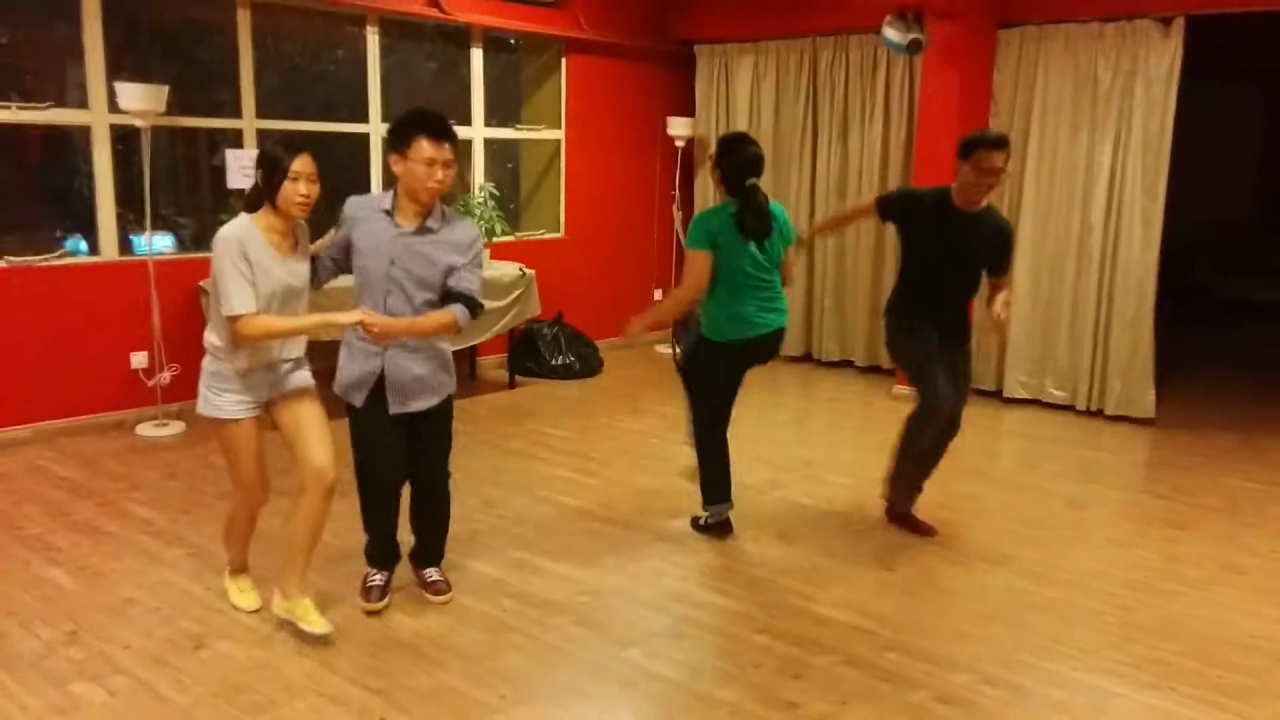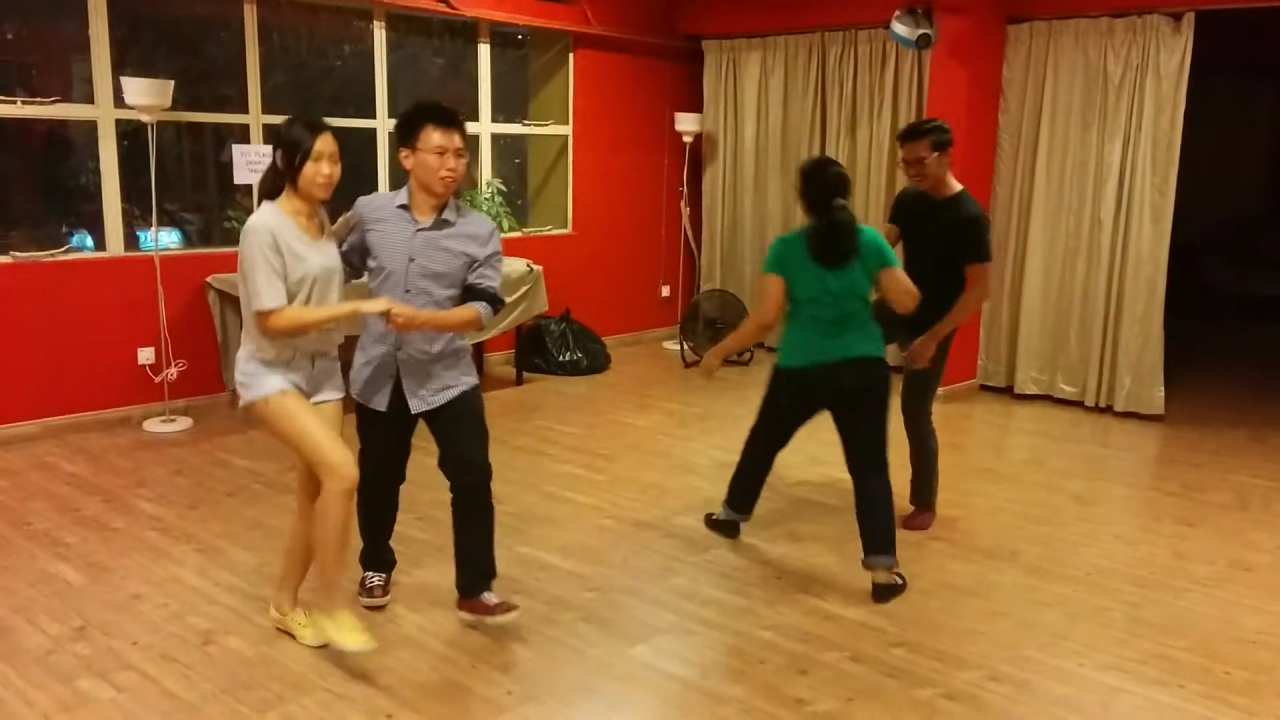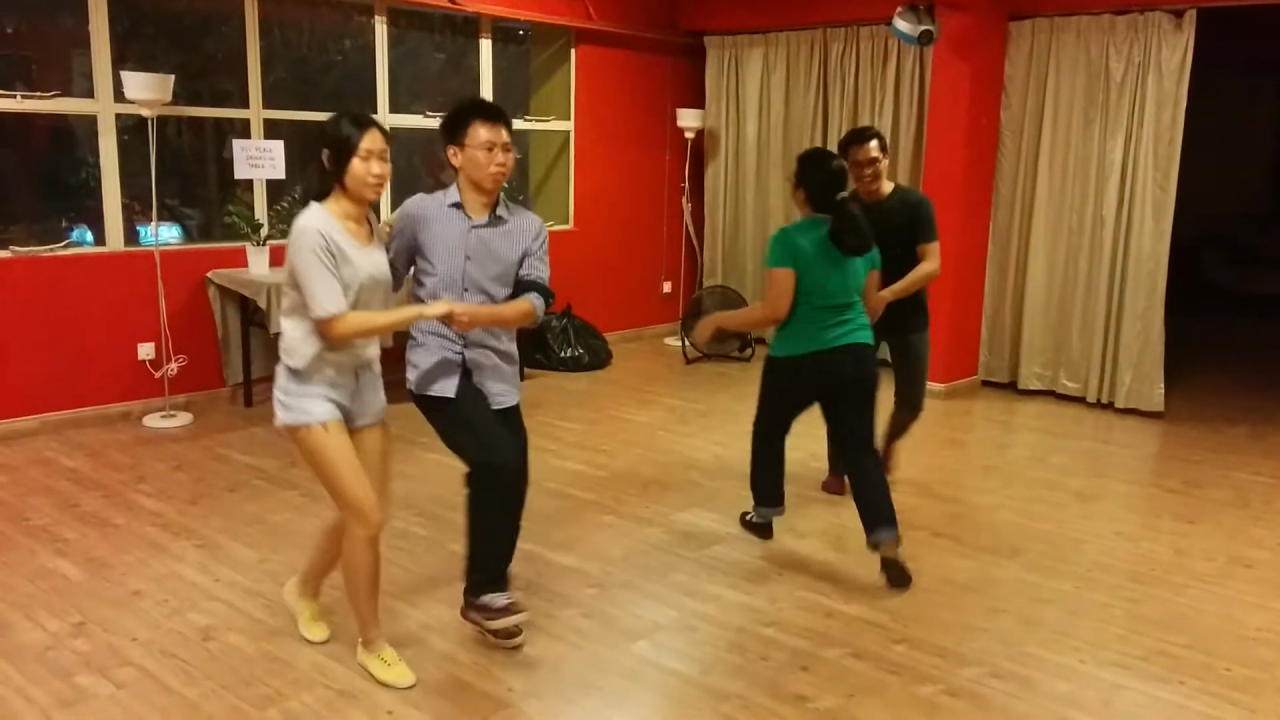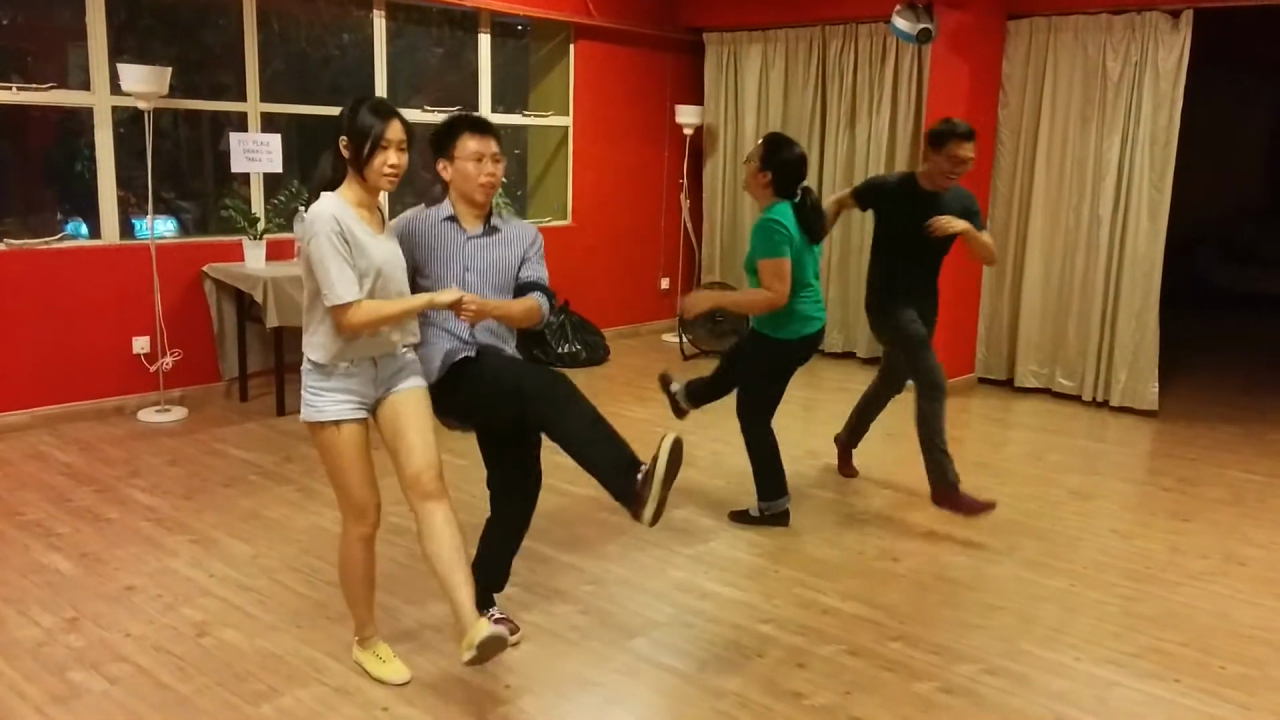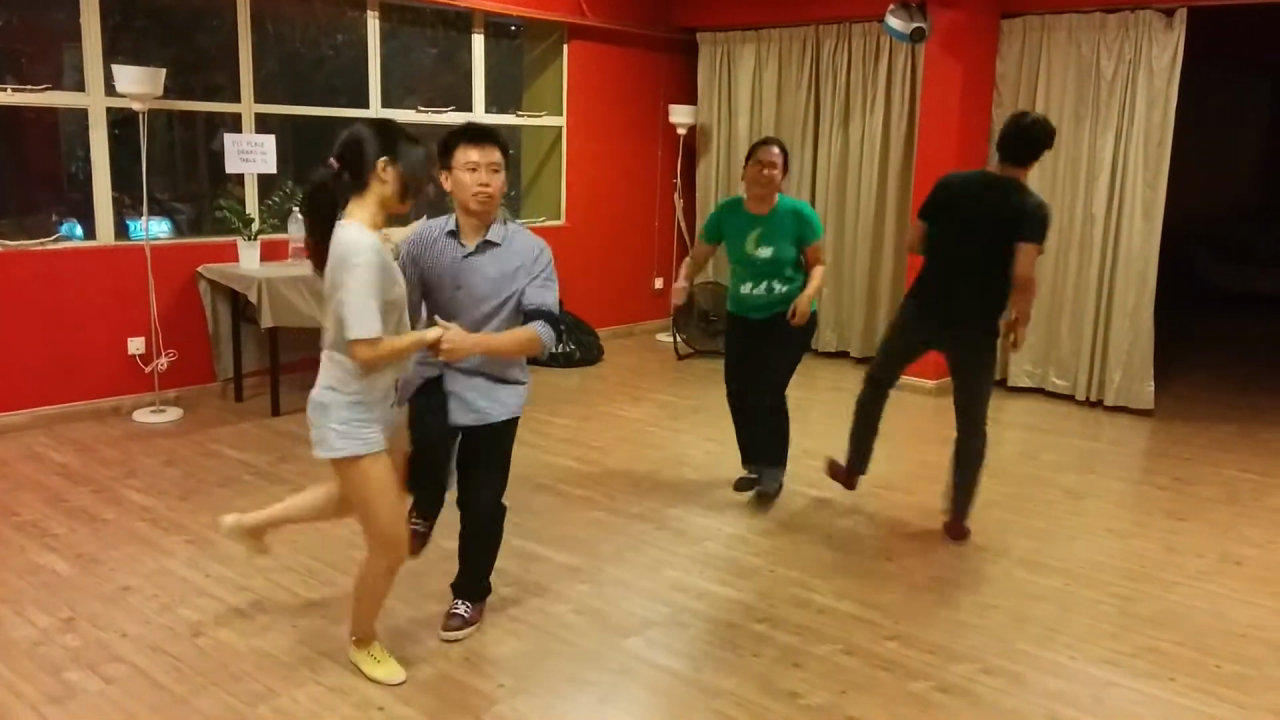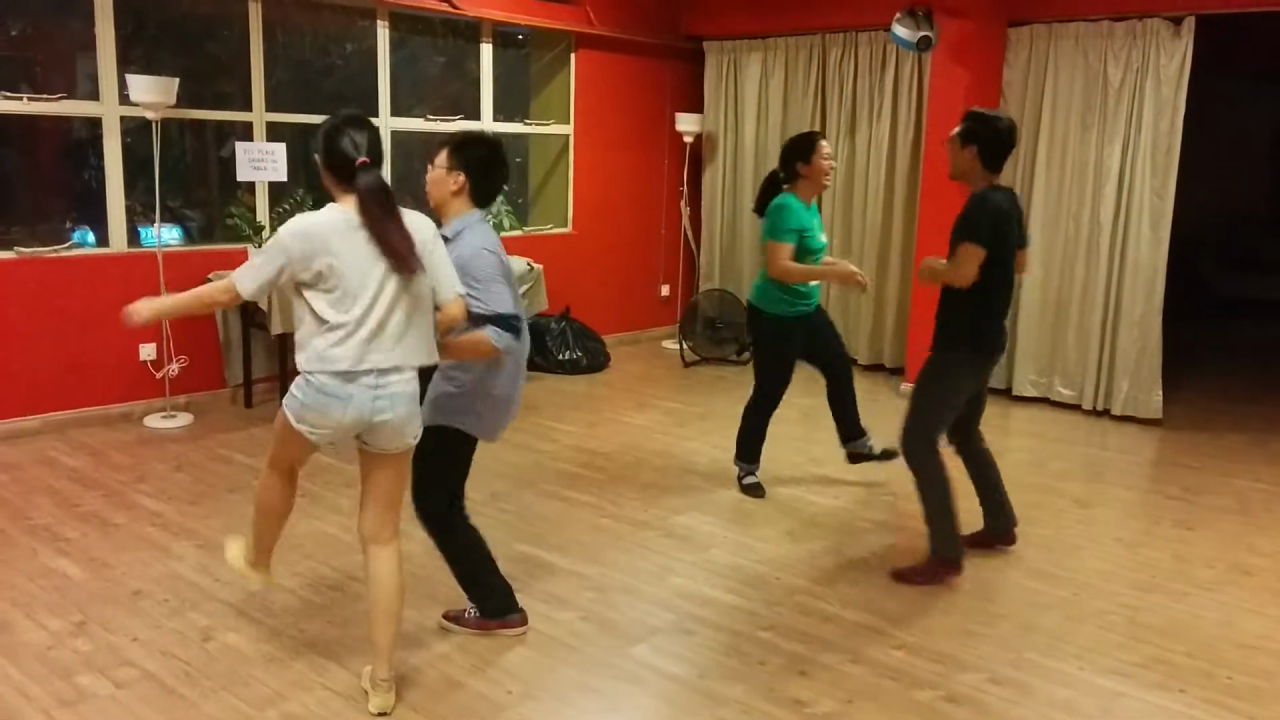
dt=0.5s
person 1, frame 1
left shoulder: (300, 232)
right shoulder: (234, 238)
right elbow: (244, 326)
right wrist: (330, 319)
left hip: (290, 369)
right hip: (235, 376)
left knee: (322, 475)
right knee: (253, 492)
left ankle: (291, 593)
right ankle: (236, 569)
person 1, frame 2
left shoulder: (320, 219)
right shoulder: (263, 227)
right elbow: (273, 320)
right wrist: (357, 308)
left hip: (322, 366)
right hip: (270, 372)
left knee: (316, 489)
right knee: (343, 474)
left ankle: (285, 603)
right ankle: (335, 607)
person 1, frame 3
left shoulder: (371, 224)
right shoulder: (312, 229)
right elbow: (336, 326)
right wrist: (420, 312)
left hip: (364, 379)
right hip: (311, 386)
left knee: (358, 512)
right knee: (368, 516)
left ankle: (303, 589)
right ankle: (371, 642)
person 1, frame 4
left shoulder: (382, 213)
right shoulder: (326, 218)
right elbow: (350, 316)
right wrist: (431, 300)
left hip: (396, 363)
right hip: (335, 378)
left knee: (426, 480)
right knee: (362, 515)
left ankle: (471, 622)
right ankle: (366, 638)
person 1, frame 5
left shoulder: (349, 233)
right shoulder: (362, 246)
right elbow: (366, 352)
right wrist: (426, 337)
left hip: (369, 402)
right hip: (351, 410)
left knee: (382, 506)
right knee: (391, 541)
left ankle: (253, 522)
right ankle: (363, 642)
person 1, frame 6
left shoulder: (308, 230)
right shoulder: (419, 229)
left elbow: (234, 292)
right elbow: (455, 315)
left wrist: (161, 307)
left hip: (327, 391)
right hip: (398, 394)
left knee: (280, 469)
right knee: (381, 537)
left ankle: (256, 558)
person 2, frame 1
left shoulder: (463, 237)
right shoulder: (357, 214)
left elbow: (462, 312)
right elbow: (326, 267)
left wrist: (400, 326)
left hip: (425, 376)
right hip: (365, 370)
left knee: (430, 476)
right knee: (380, 473)
left ankle: (427, 559)
right ankle: (381, 562)
person 2, frame 2
left shoulder: (479, 231)
right shoulder: (370, 213)
left elbow: (485, 306)
right elbow: (343, 267)
left wrist: (425, 319)
left hip: (447, 373)
right hip: (381, 373)
left knee: (472, 474)
right knee: (379, 477)
left ankle: (476, 588)
right ankle: (375, 565)
person 2, frame 3
left shoulder: (528, 228)
right shoulder: (418, 214)
left elbow: (535, 304)
right elbow: (386, 277)
left wrist: (482, 315)
left hip: (497, 372)
right hip: (439, 368)
left knee: (510, 482)
right knee: (496, 461)
left ankle: (484, 595)
right ankle: (487, 588)
person 2, frame 4
left shoulder: (523, 235)
right shoulder: (412, 229)
left elbow: (536, 305)
left wrist: (493, 308)
left hip: (505, 379)
right hip: (448, 370)
left knee: (517, 489)
right knee: (547, 386)
left ankle: (480, 598)
right ankle: (634, 481)
person 2, frame 5
left shoulder: (530, 251)
right shoulder: (422, 241)
left elbow: (542, 333)
right elbow: (405, 314)
left wrist: (474, 343)
left hip: (496, 388)
right hip: (436, 376)
left knee: (483, 501)
right knee: (429, 459)
left ankle: (470, 595)
right ankle: (422, 508)
person 2, frame 6
left shoulder: (471, 250)
right shoulder: (466, 239)
left elbow: (502, 336)
left hip: (471, 395)
right hip: (475, 388)
left knee: (439, 503)
left ankle: (500, 611)
person 3, frame 1
left shoulder: (997, 229)
right shoulder: (916, 203)
left elbow: (999, 283)
right elbow: (856, 212)
left wrist: (999, 304)
left hip: (951, 329)
right hip: (907, 322)
left knee: (947, 421)
right knee: (937, 400)
left ankle: (901, 503)
right ankle: (897, 481)
person 3, frame 2
left shoulder: (969, 216)
right shoulder: (907, 200)
left elbow: (976, 288)
right elbow: (885, 246)
left wrist: (934, 339)
left hip: (935, 321)
right hip: (895, 305)
left knee: (915, 412)
left ankle: (924, 504)
person 3, frame 3
left shoulder: (915, 205)
left elbow: (932, 265)
left wrist: (885, 297)
left hip: (908, 316)
left knee: (911, 401)
left ankle: (887, 445)
right ankle: (837, 469)
person 3, frame 4
left shoulder: (962, 200)
right shoulder: (889, 188)
left elbow: (989, 257)
right elbow: (839, 201)
left wrist: (966, 228)
left hip: (923, 303)
right hip: (888, 302)
left knee: (891, 381)
right knee: (933, 384)
left ankle: (846, 442)
right ankle: (946, 488)
person 3, frame 5
left shoulder: (949, 185)
right shoulder: (1031, 210)
left elbow: (915, 243)
right elbow: (1023, 276)
right wrist: (1019, 319)
left hip: (920, 310)
right hip: (972, 325)
left knee: (877, 380)
right knee: (972, 422)
left ankle: (852, 468)
right ankle: (957, 518)
person 3, frame 6
left shoulder: (985, 205)
right shoulder: (1004, 203)
left elbow: (962, 275)
right elbow: (1018, 264)
left wrist: (932, 267)
right wrist: (945, 265)
left hip: (966, 343)
right hip: (963, 338)
left knee: (917, 438)
right knee: (962, 431)
left ankle: (944, 554)
right ankle: (1001, 526)
person 4, frame 1
left shoulder: (708, 222)
right shoulder: (777, 215)
left elbow: (691, 291)
right elbow: (785, 275)
left wrist: (646, 320)
left hip: (728, 338)
right hip: (772, 332)
left knee: (710, 423)
right knee: (693, 365)
left ankle: (717, 513)
person 4, frame 2
left shoulder: (785, 248)
right shoulder: (870, 241)
left elbow: (765, 318)
right elbow: (906, 302)
left wrist: (719, 352)
left hip: (801, 370)
right hip: (862, 367)
left knee: (763, 443)
right knee: (869, 467)
left ankle: (731, 515)
right ankle: (882, 569)
person 4, frame 3
left shoulder: (789, 240)
right shoulder: (861, 236)
left elbow: (774, 311)
left wrist: (717, 320)
left hip: (796, 361)
right hip: (854, 356)
left knee: (769, 433)
right knee: (860, 453)
left ankle: (764, 514)
right ankle: (887, 545)
person 4, frame 4
left shoulder: (771, 226)
right shoulder: (792, 213)
left elbow: (775, 296)
left wrist: (714, 299)
left hip: (784, 335)
right hip: (800, 328)
left knee: (754, 413)
right knee: (736, 363)
left ankle: (773, 505)
right ankle: (687, 396)
person 4, frame 5
left shoulder: (799, 214)
right shoulder: (726, 213)
left elbow: (817, 263)
right elbow: (697, 257)
left wrist: (807, 296)
right wrist: (683, 279)
left hip: (787, 319)
right hip: (742, 319)
left knee: (769, 392)
right knee: (740, 395)
left ankle: (772, 475)
right ankle: (755, 467)
person 4, frame 6
left shoulder: (810, 204)
right shoulder: (784, 208)
right elbow: (777, 268)
left wrist: (839, 268)
right wrist: (835, 272)
left hip: (805, 313)
right hip: (774, 316)
left knee: (840, 369)
right knee: (769, 392)
left ankle: (858, 445)
right ankle: (746, 466)
